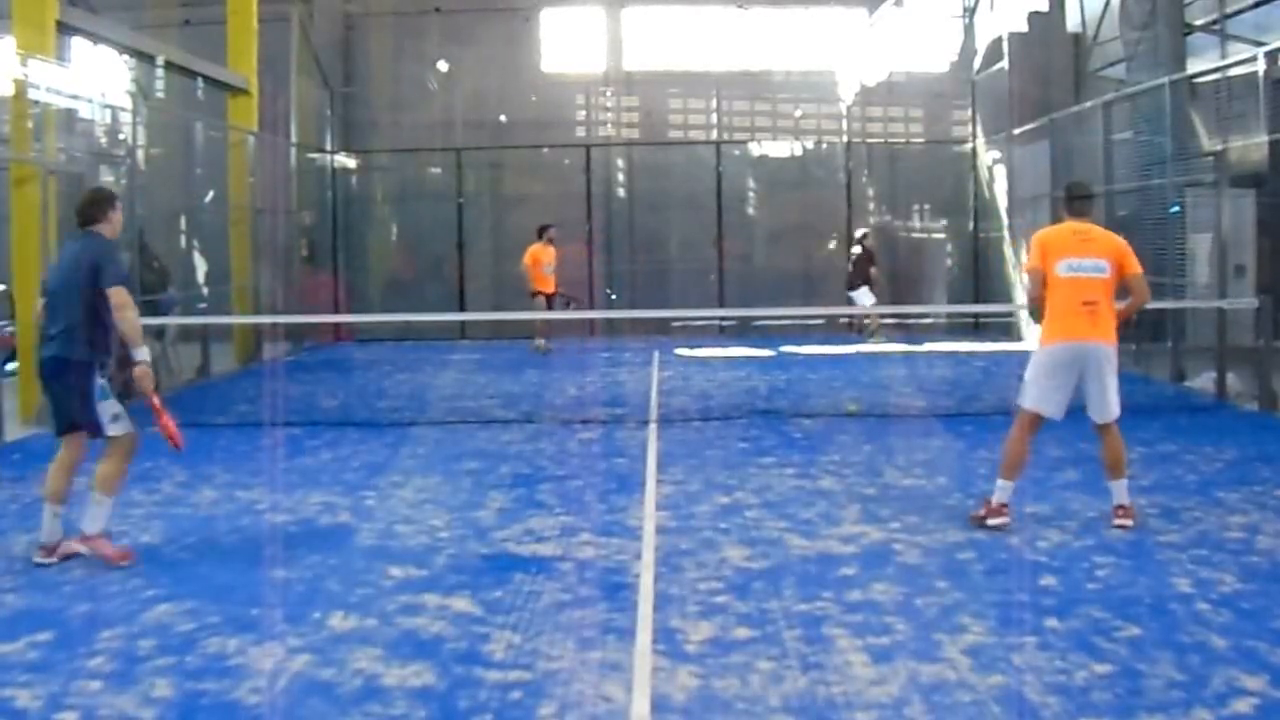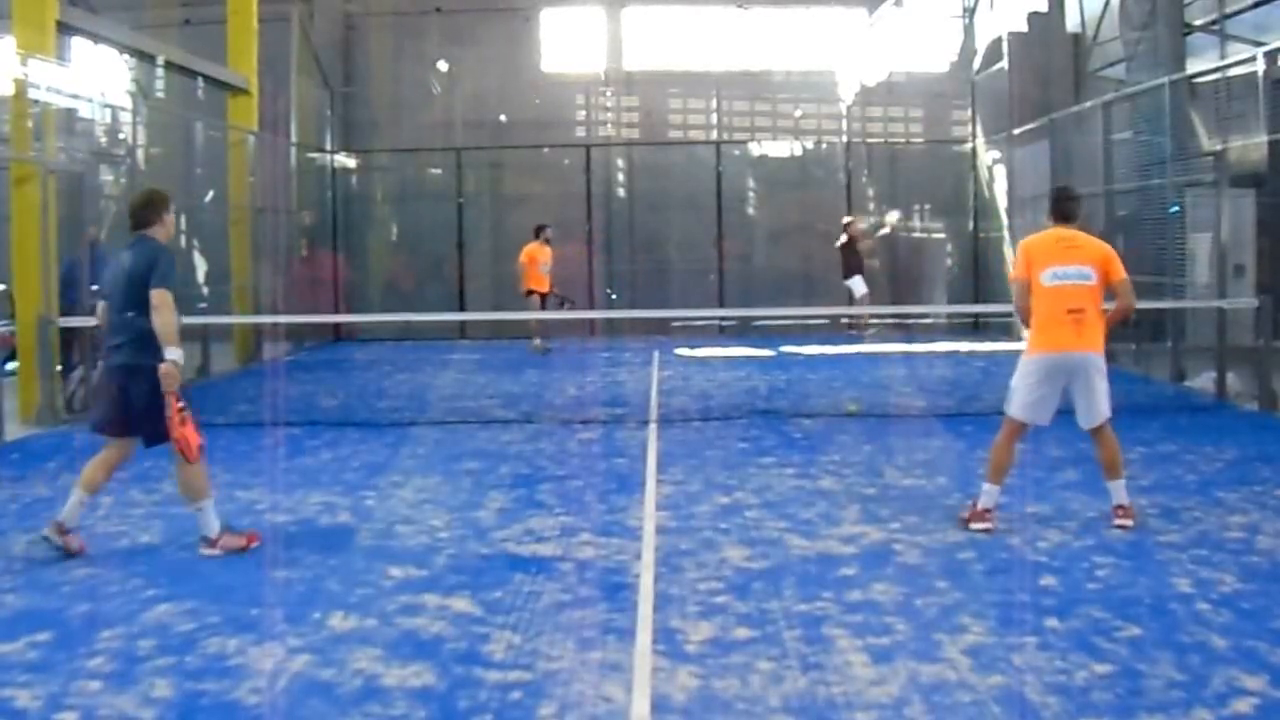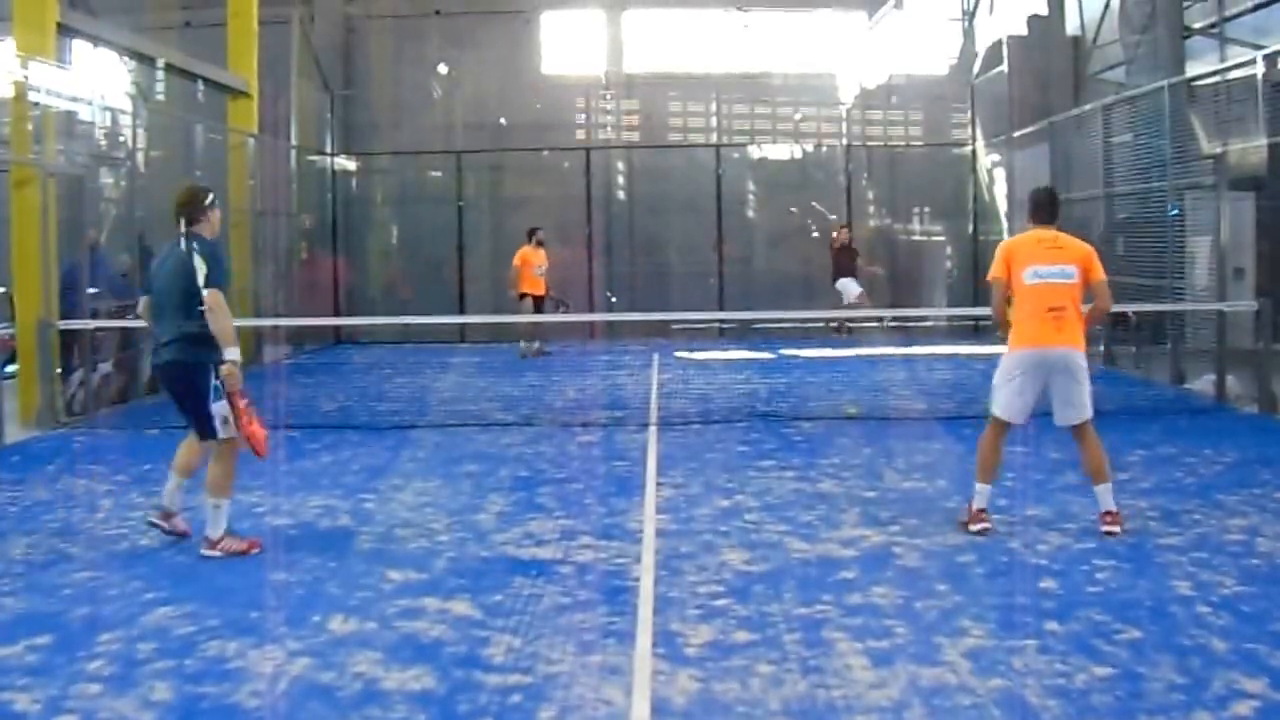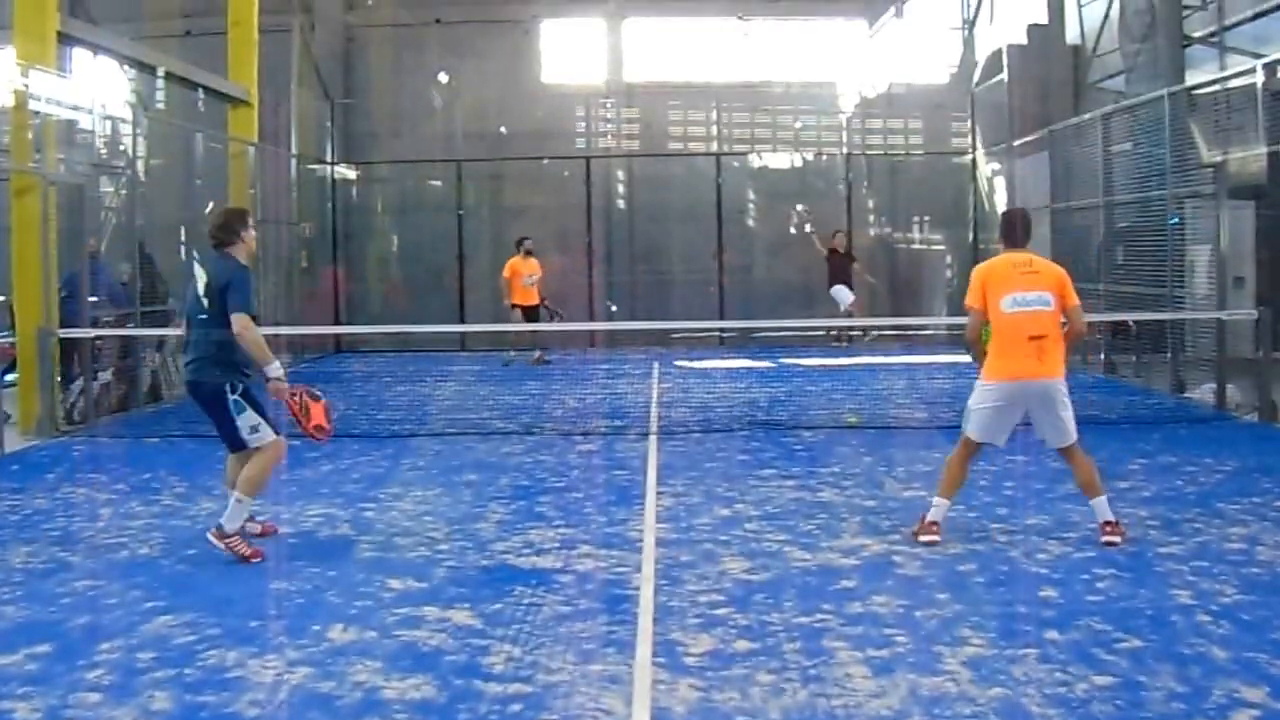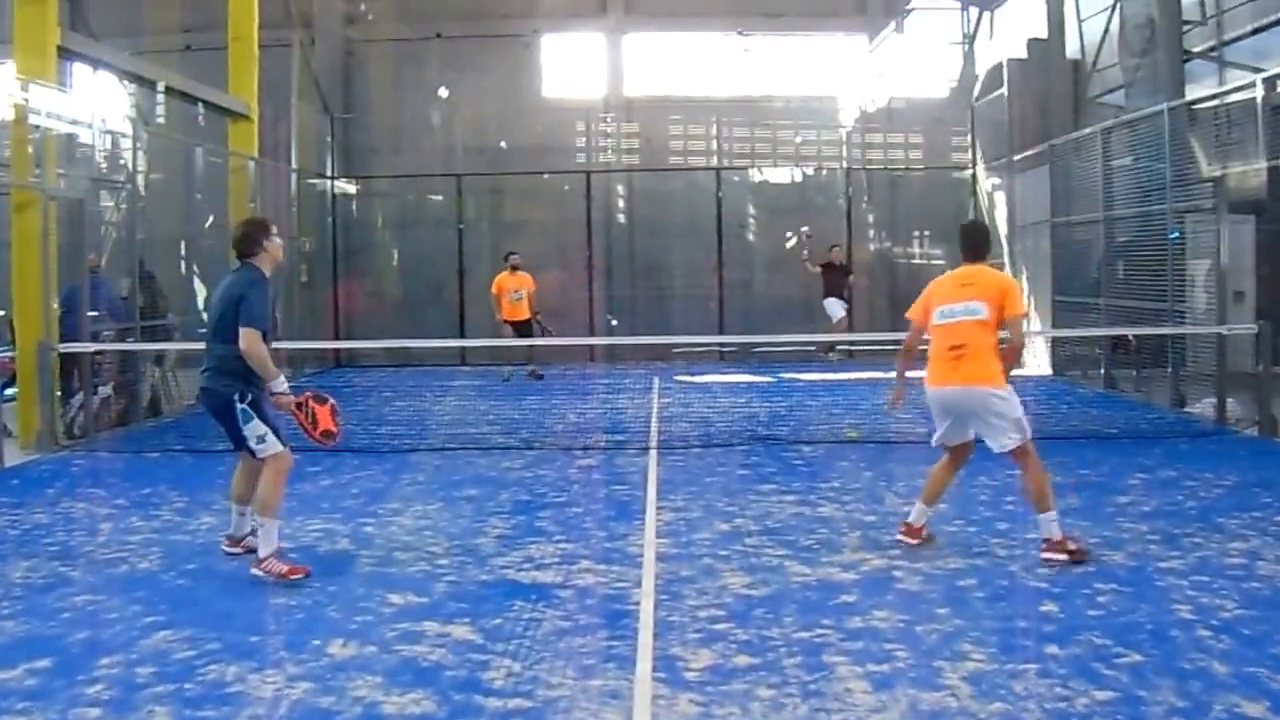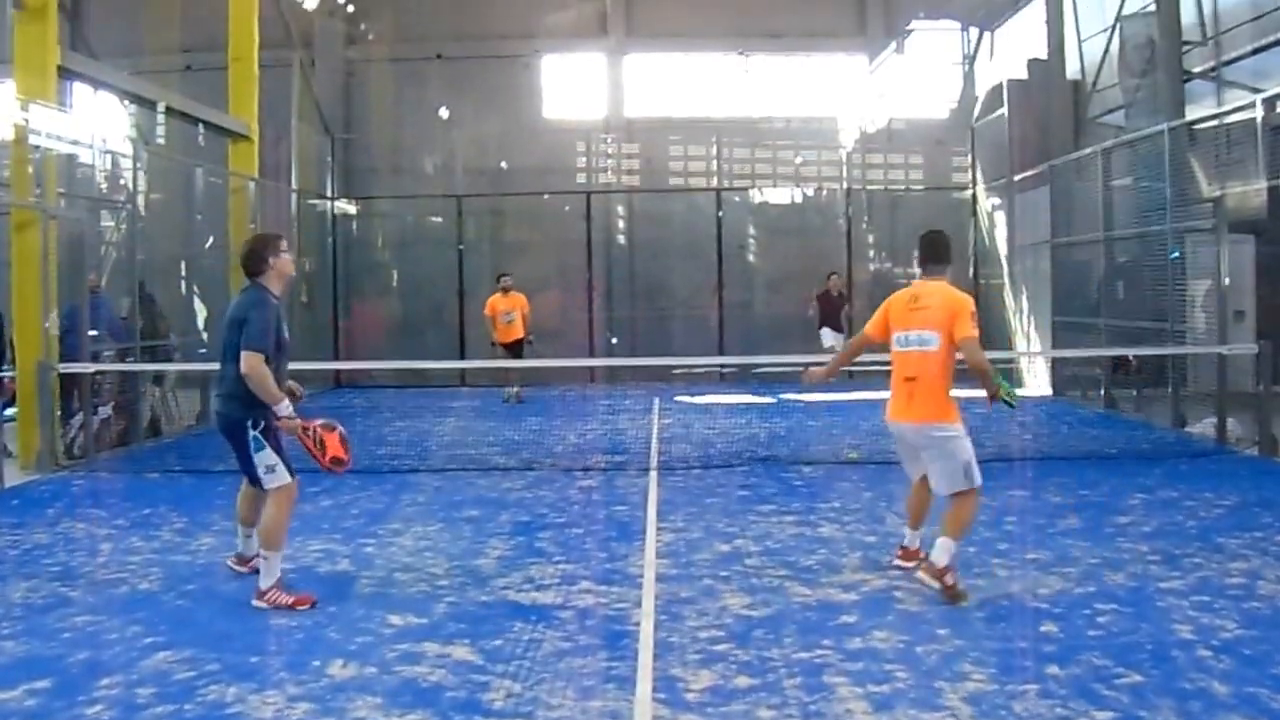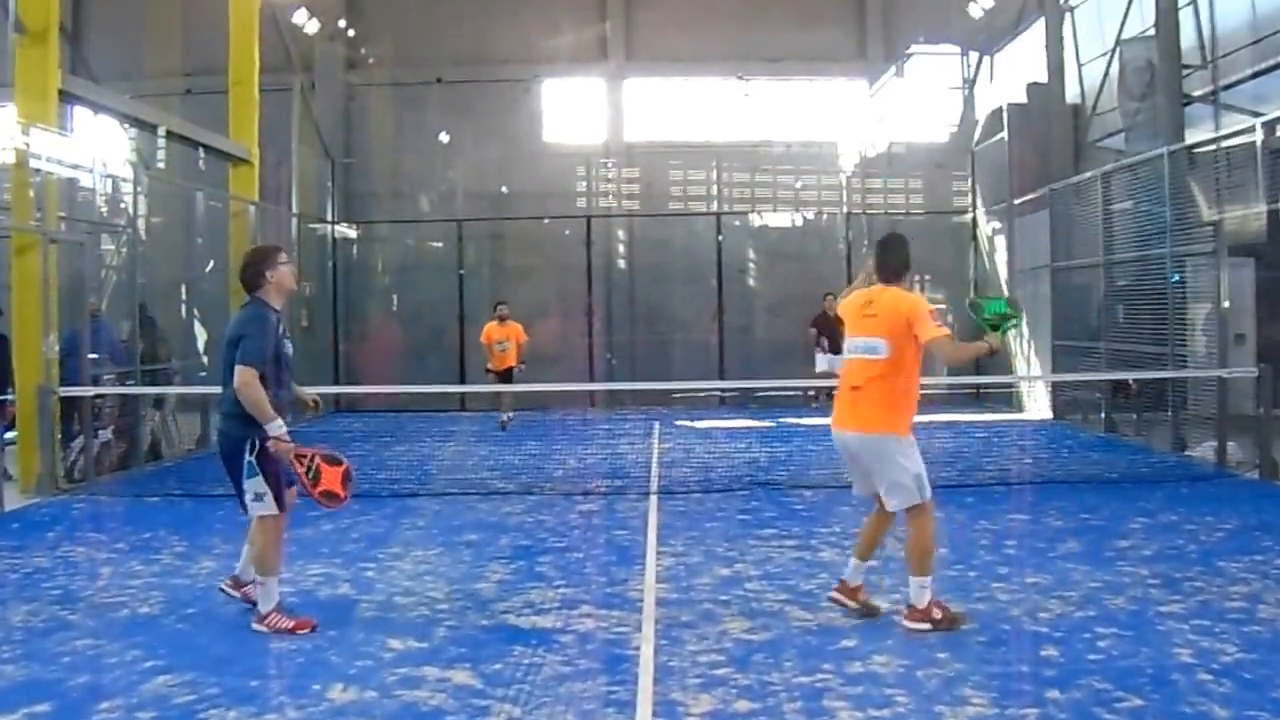
dt=0.2s
person 1, frame 1
left shoulder: (67, 254)
right shoulder: (105, 250)
left elbow: (43, 310)
right elbow: (120, 302)
right wrist: (141, 356)
left hip: (53, 359)
right hip: (82, 362)
left knee: (73, 445)
right knee: (123, 442)
left ankle: (50, 541)
right ankle: (92, 531)
person 1, frame 2
left shoulder: (120, 259)
right shoulder: (160, 254)
left elbow: (102, 314)
right elbow: (160, 305)
right wrist: (172, 356)
left hip: (117, 363)
right hip: (147, 365)
left knee: (118, 448)
left ankle: (64, 524)
right ankle: (212, 535)
person 1, frame 3
left shoulder: (166, 255)
right shoulder: (208, 251)
left elbow: (145, 309)
right elbow: (213, 305)
right wrist: (231, 357)
left hip: (167, 358)
right hip: (196, 359)
left knee: (202, 435)
right knee: (227, 441)
left ankle: (168, 508)
right ankle: (214, 536)
person 1, frame 4
left shoulder: (205, 271)
right shoulder: (236, 272)
left elbow: (197, 326)
right elbow: (242, 329)
right wrist: (274, 371)
left hip: (205, 373)
right hip: (220, 378)
left knee: (246, 444)
right knee: (271, 447)
left ankle: (235, 520)
right ankle: (228, 528)
person 1, frame 5
left shoulder: (238, 281)
right shoulder: (255, 285)
right elbow: (249, 344)
left wrist: (267, 375)
right wrist: (278, 385)
left hip: (227, 384)
right hip: (233, 389)
left knee: (253, 456)
right knee: (278, 459)
left ankle: (238, 534)
right ankle: (267, 556)
person 1, frame 6
left shoulder: (260, 301)
right shoulder: (261, 306)
right elbow: (251, 367)
left wrist: (283, 384)
right wrist: (284, 409)
left hip: (247, 411)
right hip: (248, 414)
left knee: (258, 483)
right knee: (283, 490)
left ankle: (246, 554)
right ankle: (268, 588)
person 1, frame 7
left shoulder: (269, 317)
right shoulder: (257, 321)
right elbow: (244, 383)
left wrist: (297, 392)
right wrist: (277, 430)
left hip: (259, 433)
right hip: (249, 436)
left knee: (281, 503)
right knee: (272, 517)
left ankle: (242, 578)
right ankle: (268, 612)
person 2, frame 1
left shoulder: (1044, 238)
right shoulder: (1115, 243)
left elbow: (1035, 294)
right elbow: (1141, 296)
left hip: (1058, 343)
right hip: (1101, 344)
left knee: (1026, 422)
right knee: (1107, 426)
left ankle: (999, 504)
right ankle: (1122, 506)
person 2, frame 2
left shoulder: (1030, 246)
right shoulder: (1102, 250)
left elbow: (1021, 302)
right elbow: (1127, 303)
left hip: (1042, 351)
right hip: (1087, 352)
left knee: (1011, 429)
right knee: (1101, 429)
left ankle: (984, 508)
right ankle: (1121, 506)
person 2, frame 3
left shoulder: (1009, 247)
right shoulder: (1082, 249)
left elbow: (998, 306)
right elbow: (1104, 304)
left hip: (1025, 350)
right hip: (1069, 351)
left knee: (996, 427)
right knee: (1084, 431)
left ankle: (979, 510)
right ankle: (1109, 512)
person 2, frame 4
left shoulder: (985, 273)
right shoulder: (1056, 273)
left elbow: (971, 330)
right elbow: (1078, 329)
left wrist: (982, 360)
left hip: (1001, 378)
right hip: (1046, 378)
left knee: (966, 448)
right knee: (1072, 451)
left ankle: (933, 522)
right ankle: (1108, 522)
person 2, frame 5
left shoulder: (936, 286)
right shoulder: (1003, 283)
left elbow: (910, 342)
right elbow: (1017, 340)
left wrist: (901, 380)
right wrist: (1002, 371)
left hip: (939, 388)
right hip: (982, 386)
left knee: (955, 454)
right knee: (1027, 457)
left ankle: (914, 525)
right ankle: (1054, 539)
person 2, frame 6
left shoulder: (896, 301)
right shoulder: (958, 301)
left elbow: (856, 345)
right elbow: (973, 356)
left wrist: (827, 370)
right wrist: (995, 386)
left hip: (897, 415)
right hip: (936, 419)
left knee: (926, 479)
right knee: (966, 495)
left ankle: (910, 549)
right ankle: (937, 566)
person 2, frame 7
left shoulder: (855, 302)
right shoulder: (912, 305)
right elbow: (946, 351)
left wrist: (865, 279)
right wrist: (987, 346)
left hip: (844, 428)
right hip: (882, 430)
left knee: (884, 509)
right knee: (920, 513)
left ankle: (850, 584)
right ankle: (921, 606)
